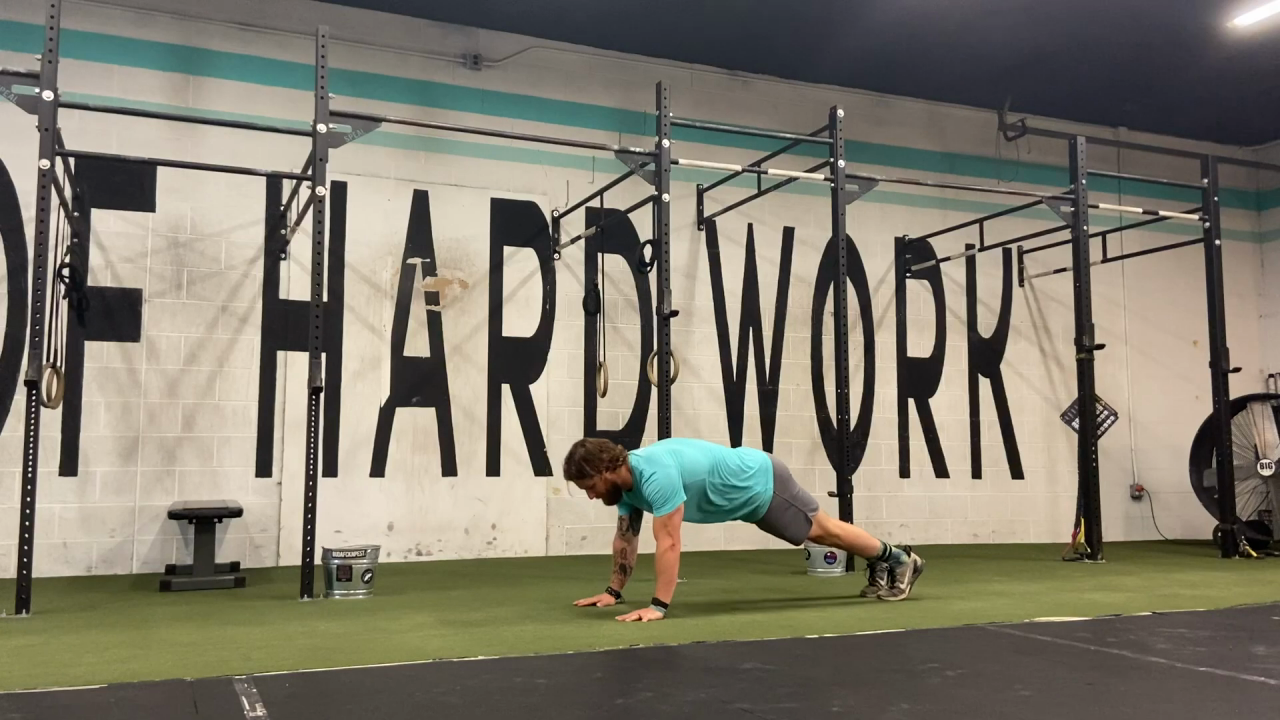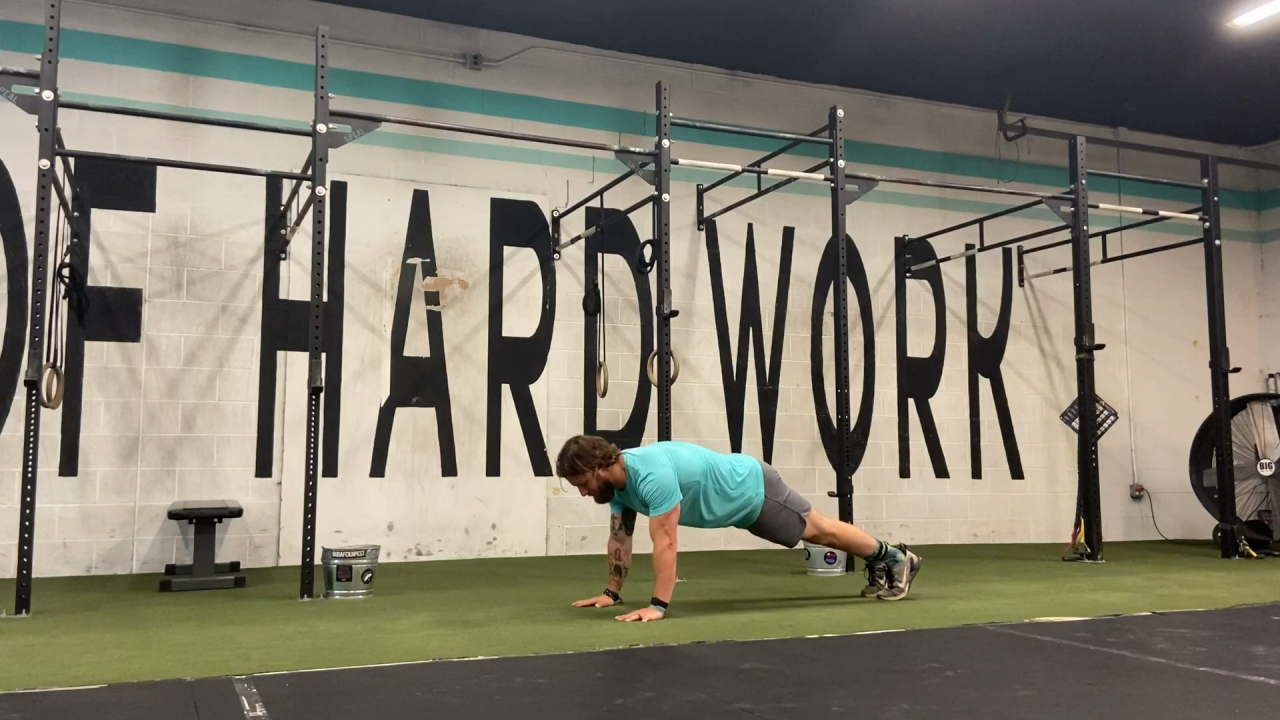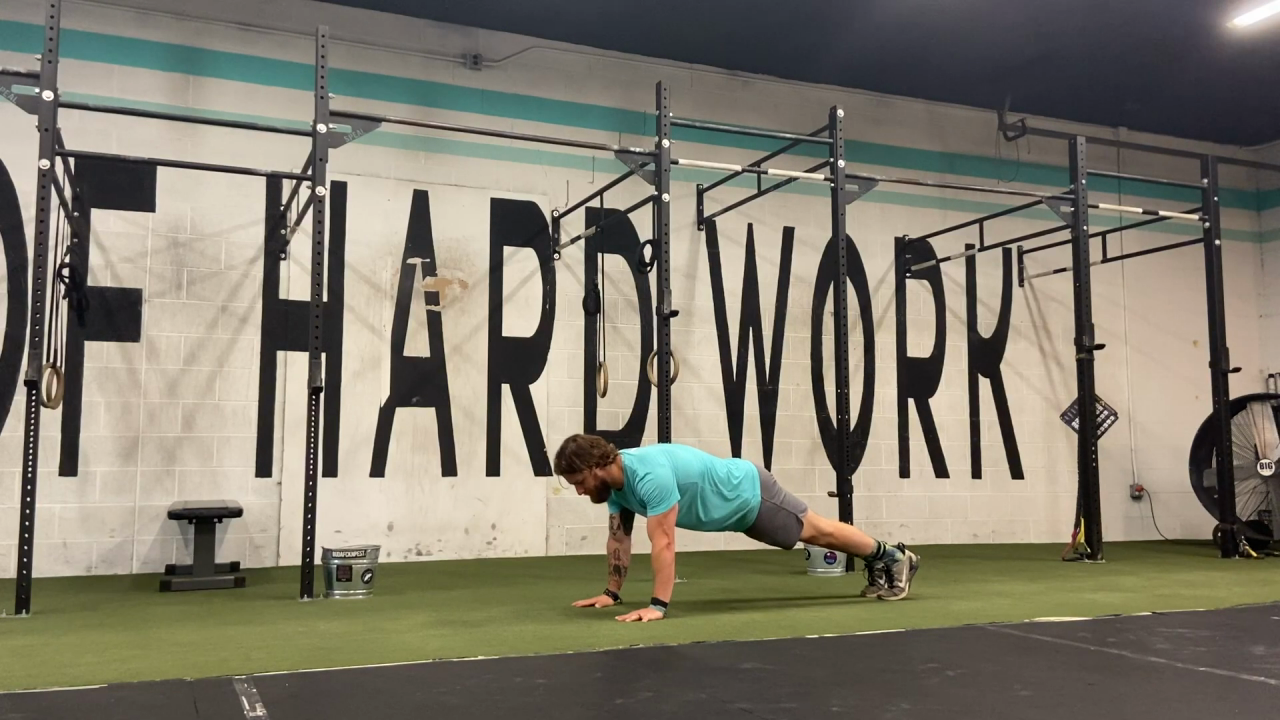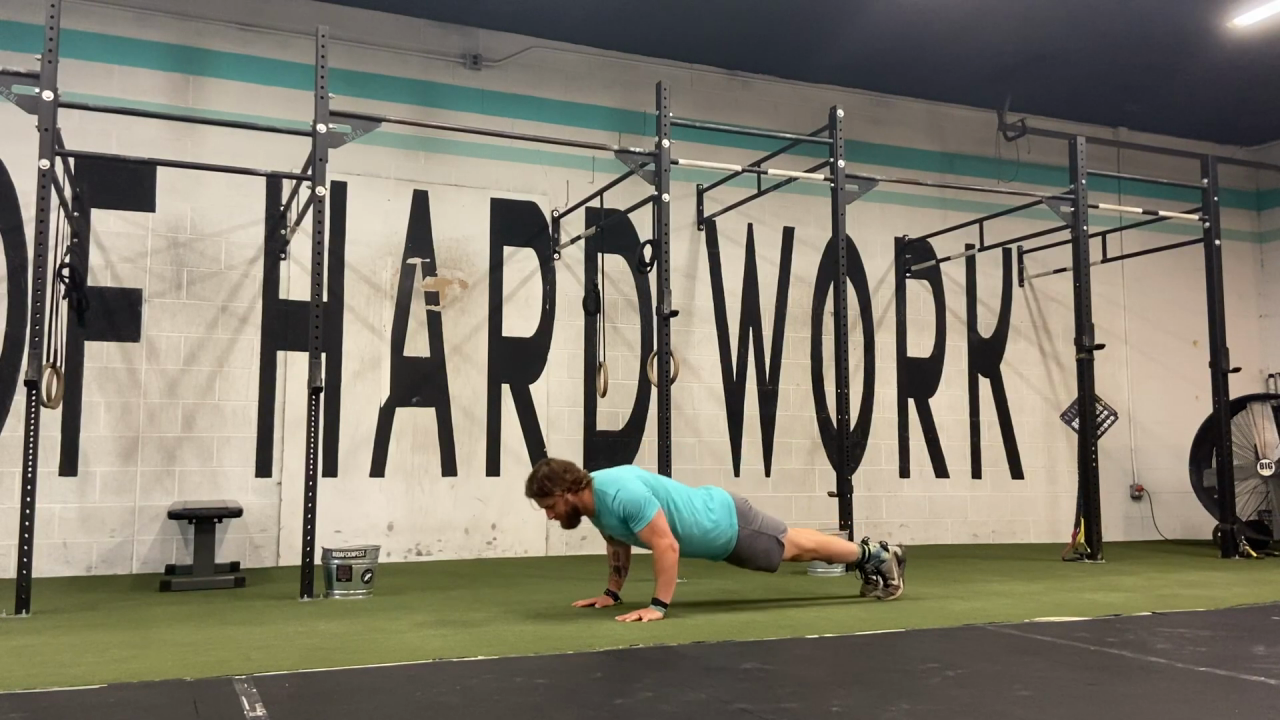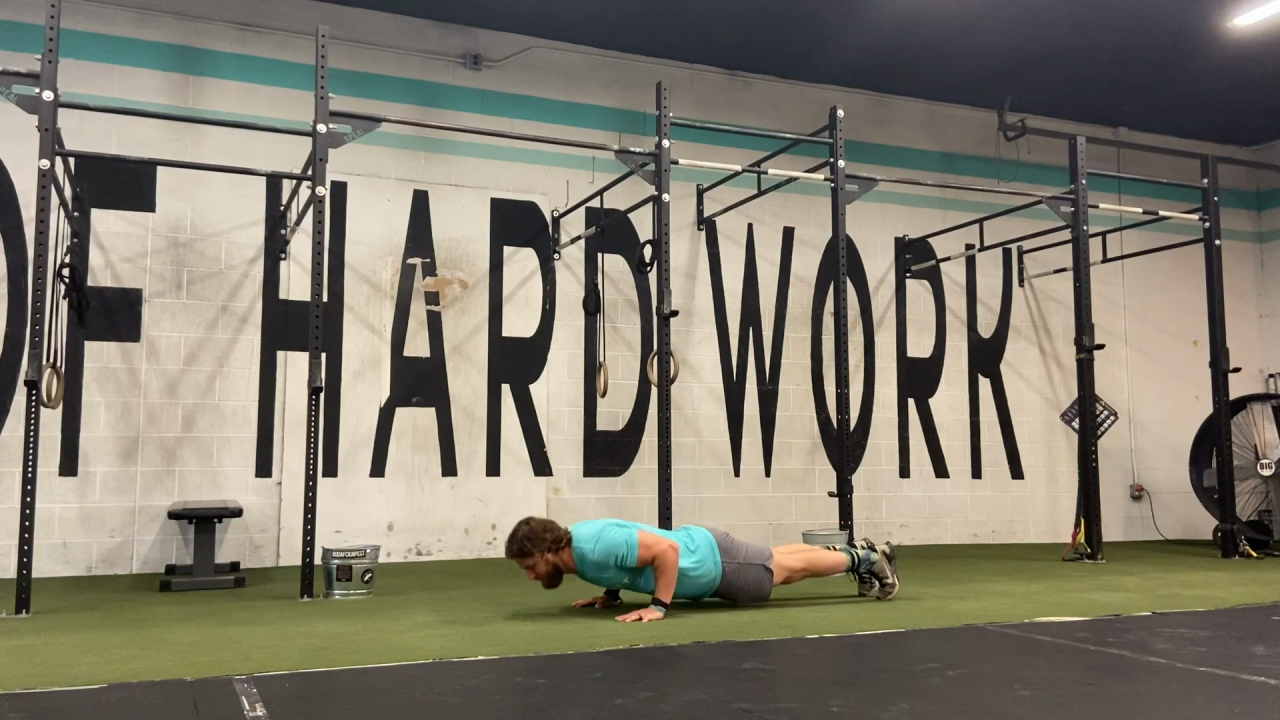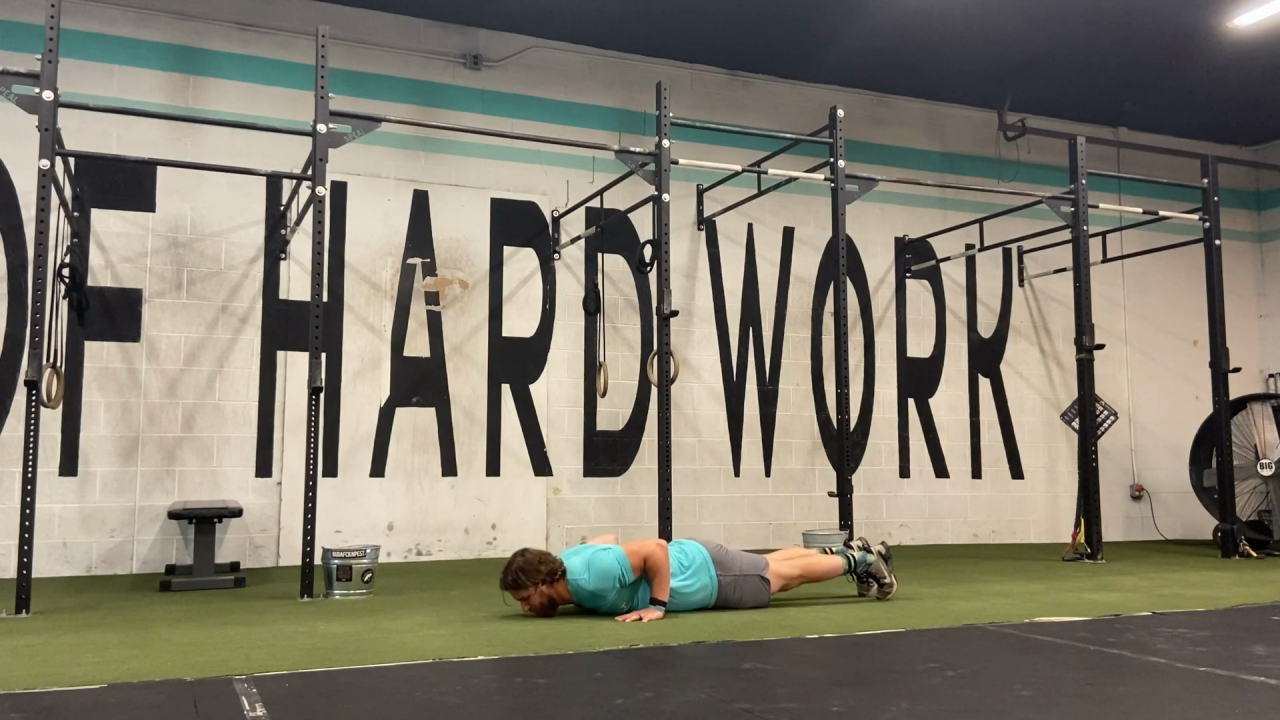
dt=0.5s
person 1, frame 1
left shoulder: (655, 475)
right shoulder: (626, 479)
left elbow: (668, 543)
right elbow: (626, 537)
left wrist: (659, 606)
right wrist: (613, 591)
left hip: (760, 483)
right hip: (747, 490)
left knee: (824, 530)
right knee: (818, 533)
left ankle: (898, 559)
right ankle: (879, 561)
person 1, frame 2
left shoulder: (652, 474)
right shoulder: (618, 479)
left elbow: (665, 543)
right elbow: (619, 537)
left wrist: (658, 605)
right wrist: (612, 592)
left hip: (752, 490)
right hip: (741, 499)
left knee: (820, 530)
right knee: (817, 533)
left ankle: (894, 557)
right ankle: (878, 562)
person 1, frame 3
left shoulder: (649, 475)
right shoulder: (615, 479)
left elbow: (663, 544)
right elbow: (619, 537)
left wrist: (658, 605)
right wrist: (612, 592)
left hip: (749, 494)
right hip: (734, 503)
left knee: (818, 531)
right knee: (813, 534)
left ankle: (893, 556)
right ankle: (879, 559)
person 1, frame 4
left shoulder: (622, 494)
right shoulder: (594, 498)
left elbow: (666, 547)
right elbow: (618, 543)
left wrist: (659, 605)
right wrist: (611, 592)
left hip: (727, 526)
right hip: (714, 525)
left knee: (800, 548)
right knee: (794, 548)
left ankle: (877, 555)
right ankle: (868, 556)
person 1, frame 5
left shoulder: (594, 550)
right shoulder: (574, 540)
left elbow: (667, 550)
left wrist: (659, 606)
right wrist: (610, 592)
left hip: (711, 563)
right hip: (696, 550)
left knee: (789, 568)
right knee: (779, 560)
left ankle: (865, 557)
right ankle: (852, 550)
person 1, frame 6
left shoulder: (590, 580)
right shoulder: (567, 561)
left elbow: (655, 547)
right elbow: (607, 538)
left wrist: (657, 605)
right wrist: (607, 598)
left hip: (708, 576)
right hip: (690, 558)
left knee: (786, 575)
right knee: (774, 565)
left ankle: (863, 560)
right ankle: (847, 552)
